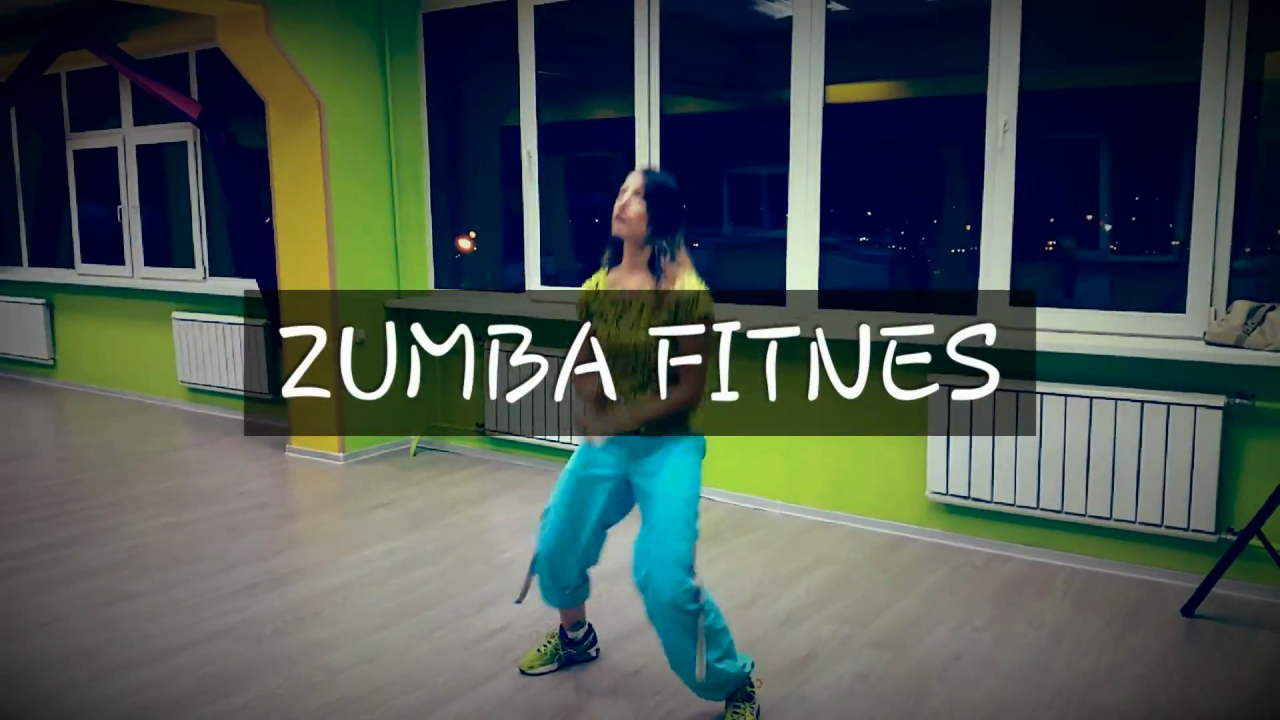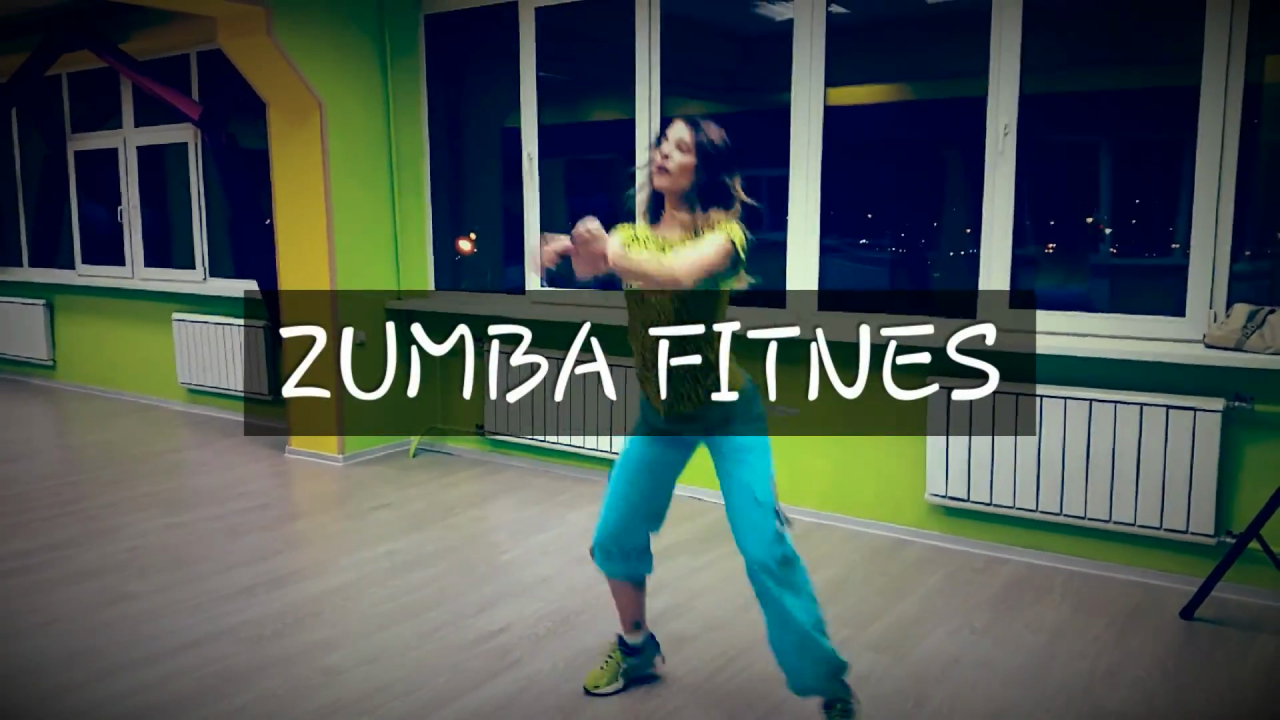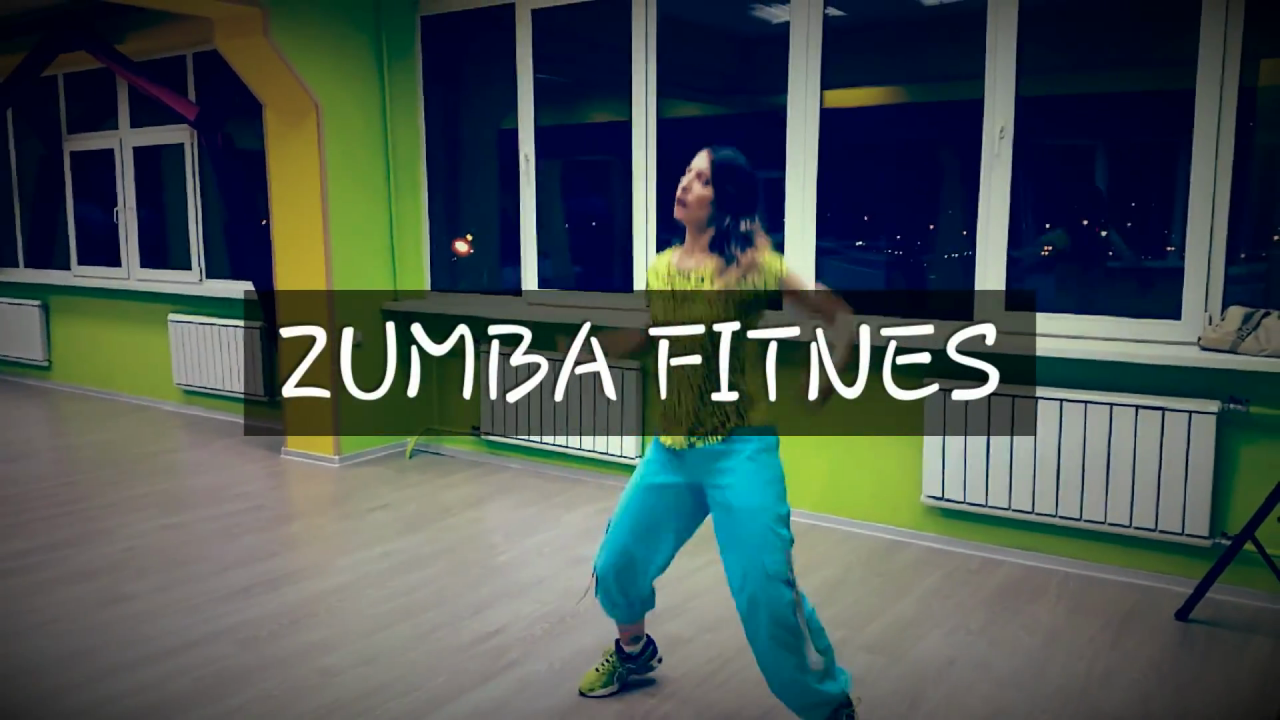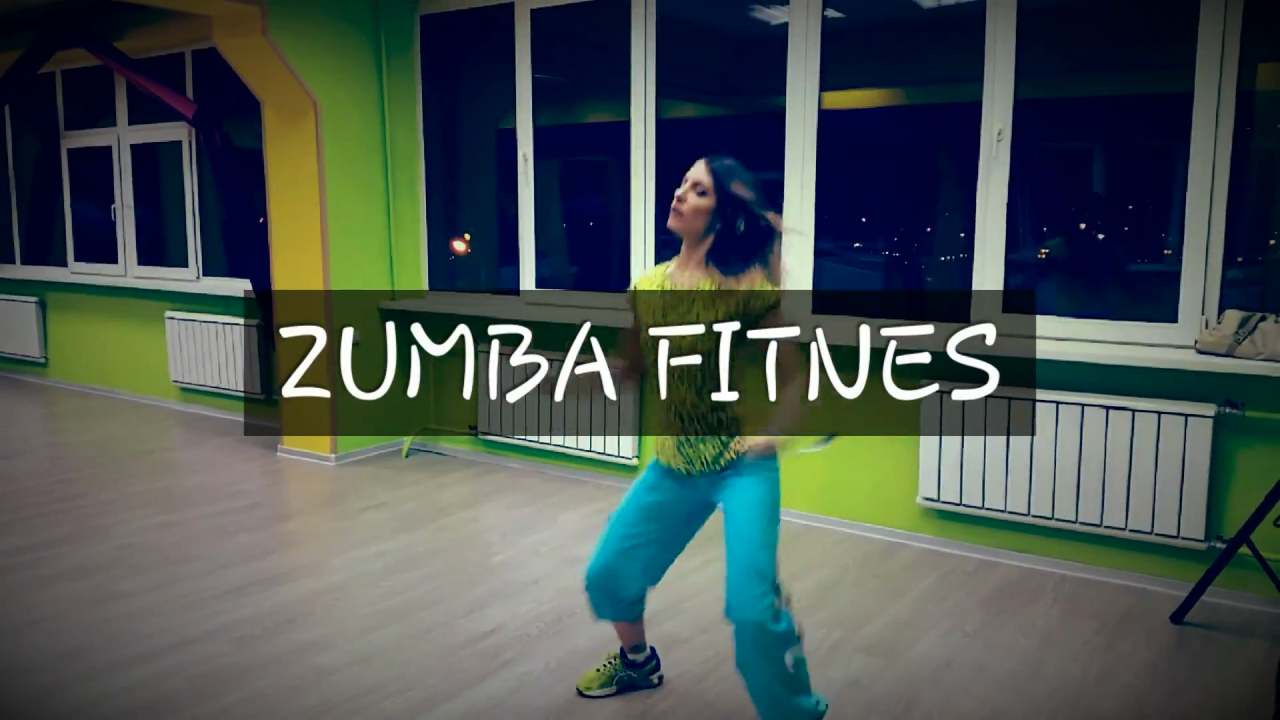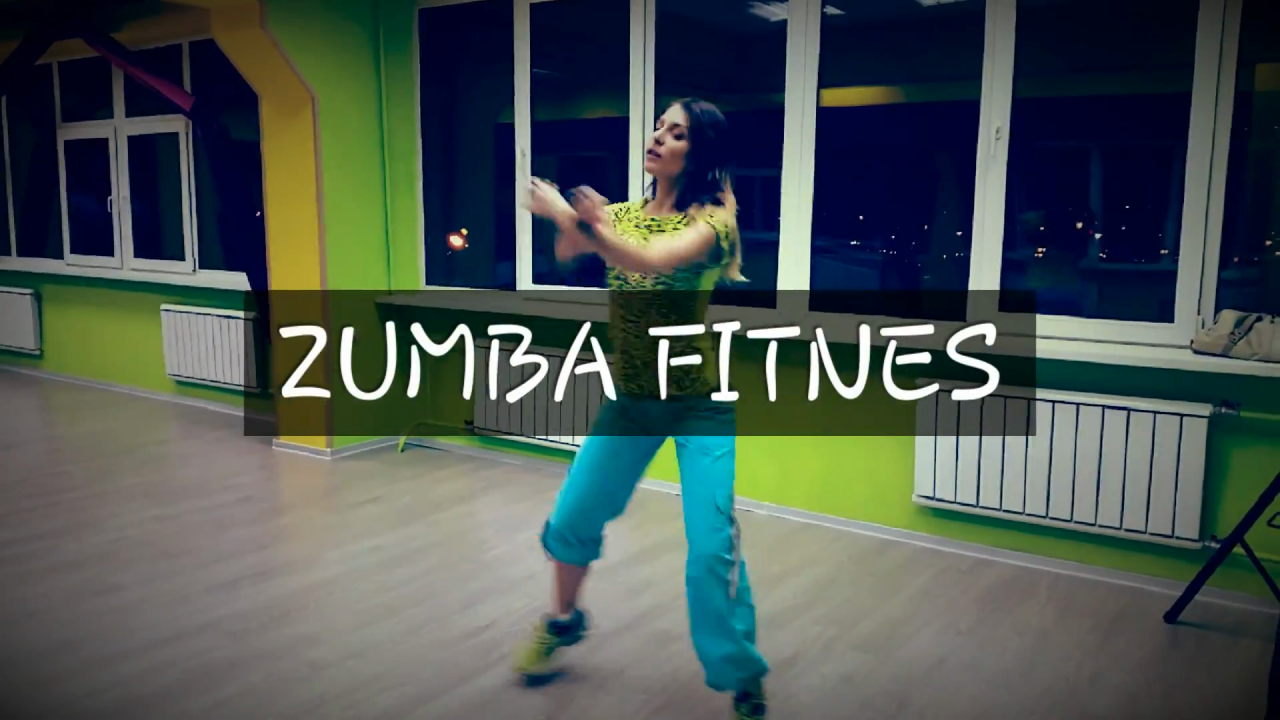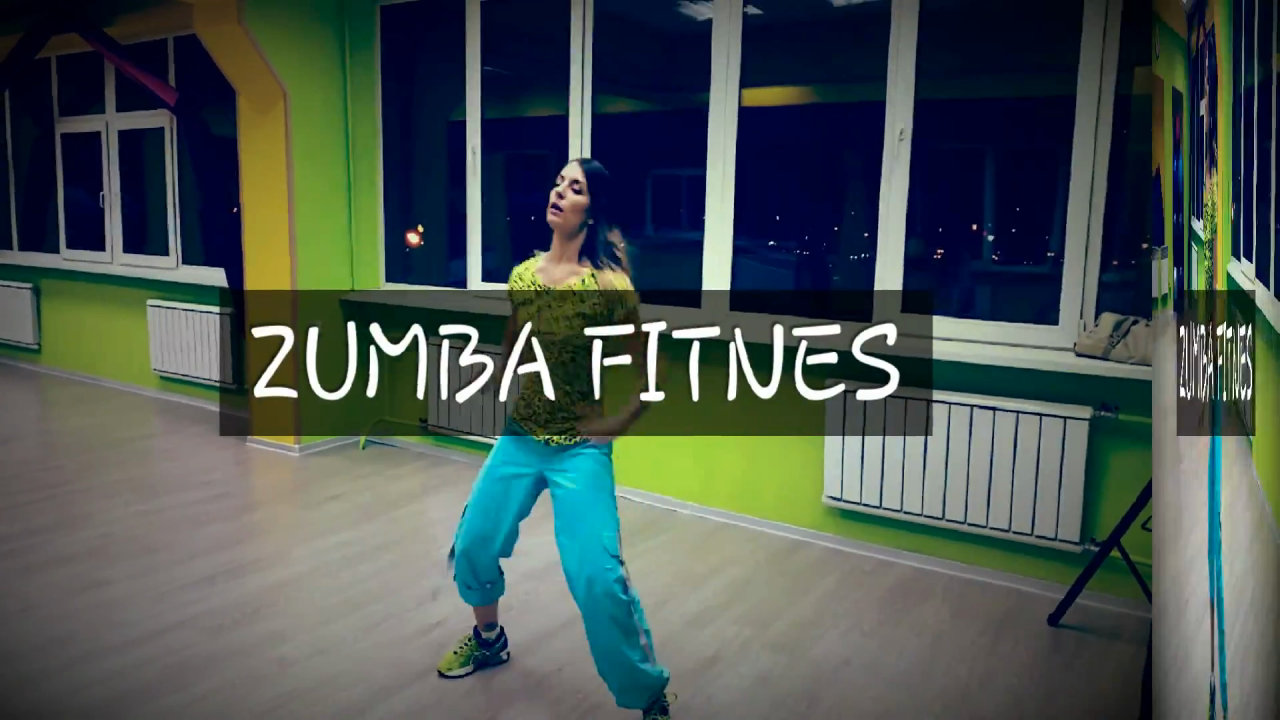
dt=0.3s
person 1, frame 1
left shoulder: (685, 292)
right shoulder: (596, 287)
left elbow: (689, 387)
right elbow: (588, 365)
left wrist: (623, 418)
right wrist: (588, 405)
left hip: (668, 445)
right hip: (605, 441)
left knee: (660, 577)
right knee: (555, 552)
right ankle: (574, 636)
person 1, frame 2
left shoulder: (723, 232)
right shoulder: (632, 236)
left elbow: (676, 276)
right elbow: (588, 263)
left wrist: (608, 253)
right wrist: (574, 247)
left hip: (727, 410)
right hip: (659, 409)
left knee: (765, 547)
right knee: (617, 531)
right ankle: (636, 646)
person 1, frame 3
left shoulder: (751, 263)
right shoulder: (665, 264)
left elbow: (834, 312)
right elbow: (643, 338)
left wrist: (831, 382)
right wrist: (594, 344)
left hip: (742, 451)
right hip: (673, 449)
left knee: (766, 595)
right knee: (618, 568)
right ankle: (633, 651)
person 1, frame 4
left shoulder: (748, 284)
right shoulder: (651, 284)
left elbow: (794, 368)
right elbow: (633, 366)
left wrist: (777, 432)
left hip: (741, 466)
right hip: (673, 464)
left knee: (753, 607)
right knee: (608, 574)
right ankle: (636, 660)
person 1, frame 5
left shoulder: (711, 219)
right shoulder: (621, 214)
left elbow: (655, 260)
right elbow: (568, 250)
left wrist: (586, 218)
right wrist: (572, 217)
left hip: (700, 402)
right hip: (629, 397)
left knee: (711, 544)
right knee: (574, 517)
right ankle: (563, 619)
person 1, frame 6
left shoulder: (611, 281)
right shoulder: (522, 276)
left elbow: (644, 362)
left wrist: (619, 420)
left hip: (582, 445)
right hip: (521, 436)
left knee: (599, 578)
right knee: (471, 548)
right ankle: (487, 638)
